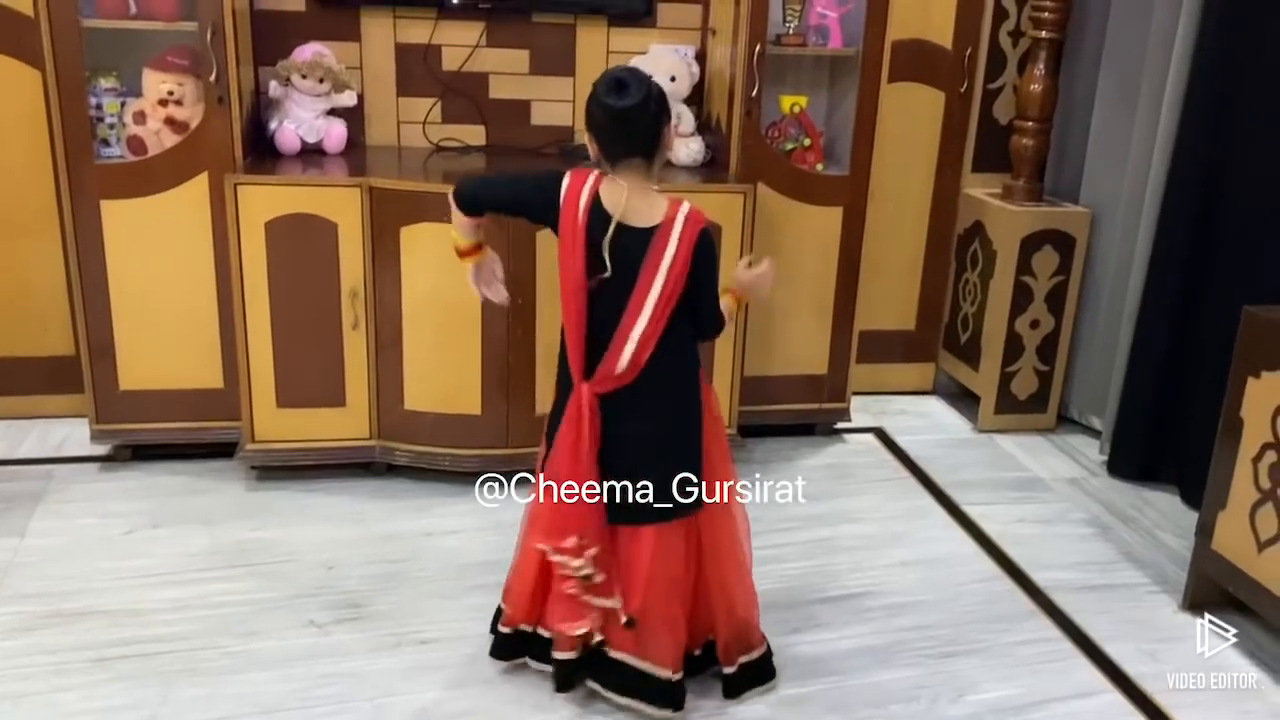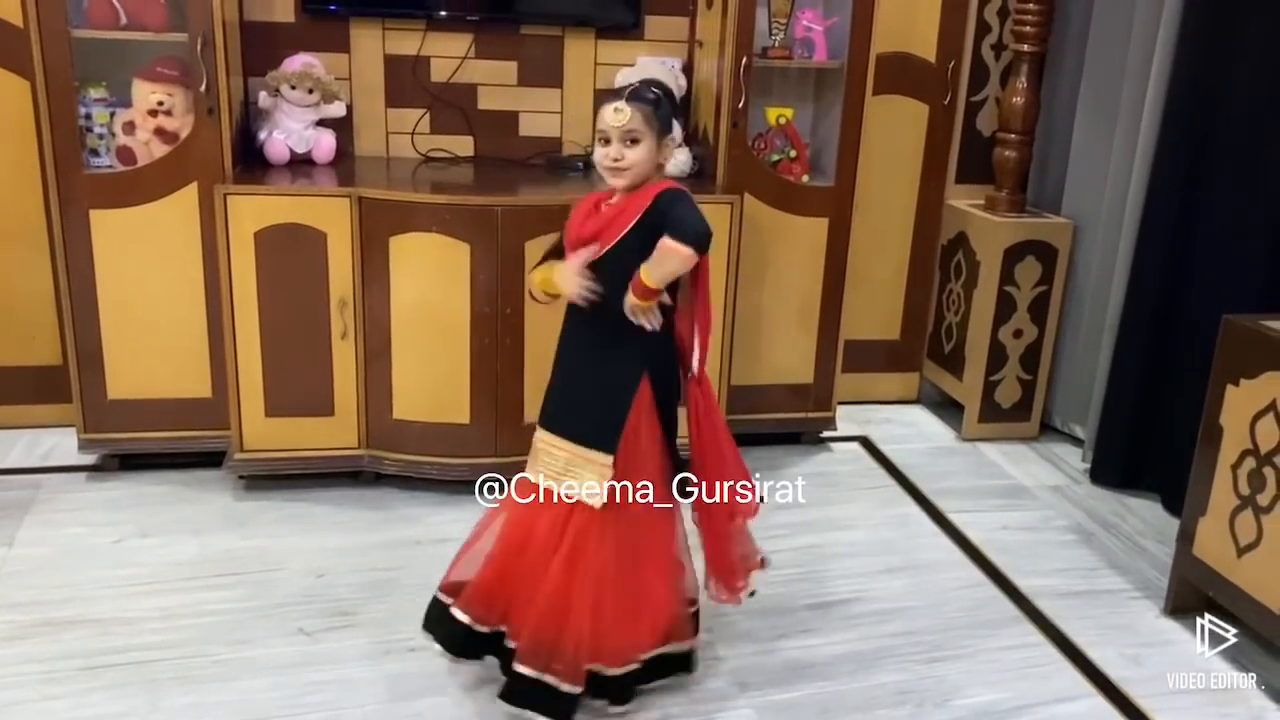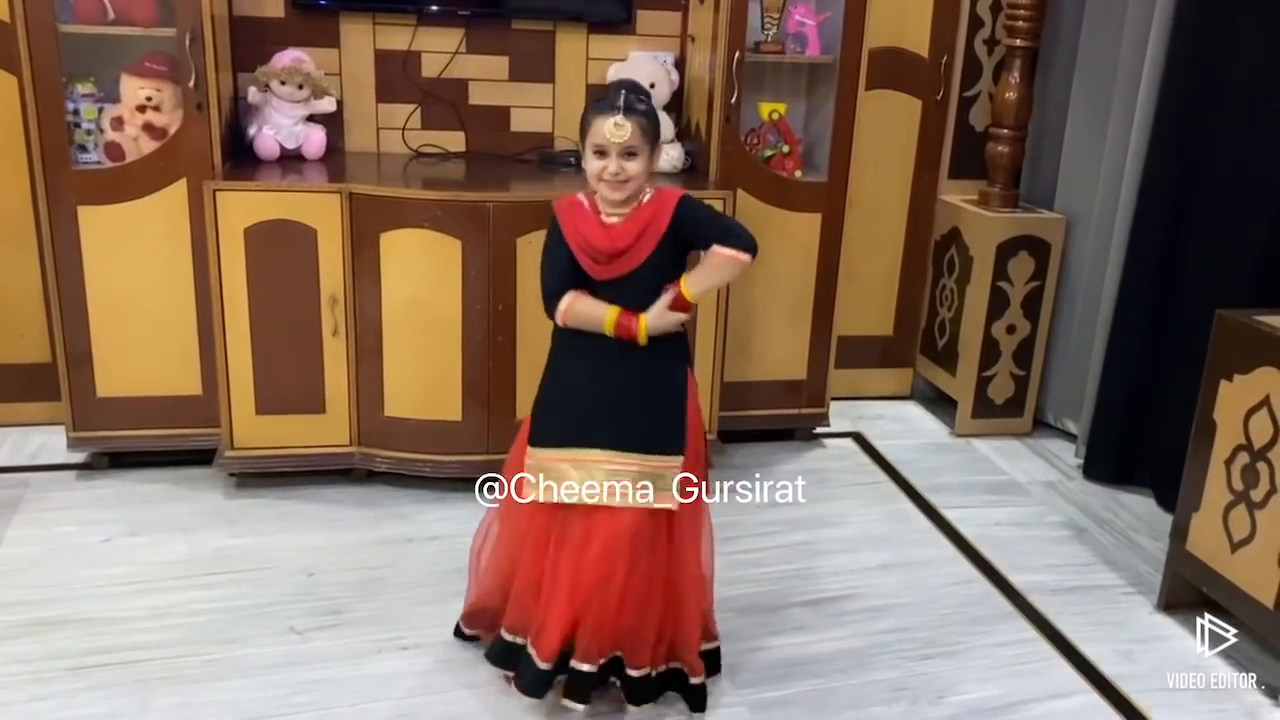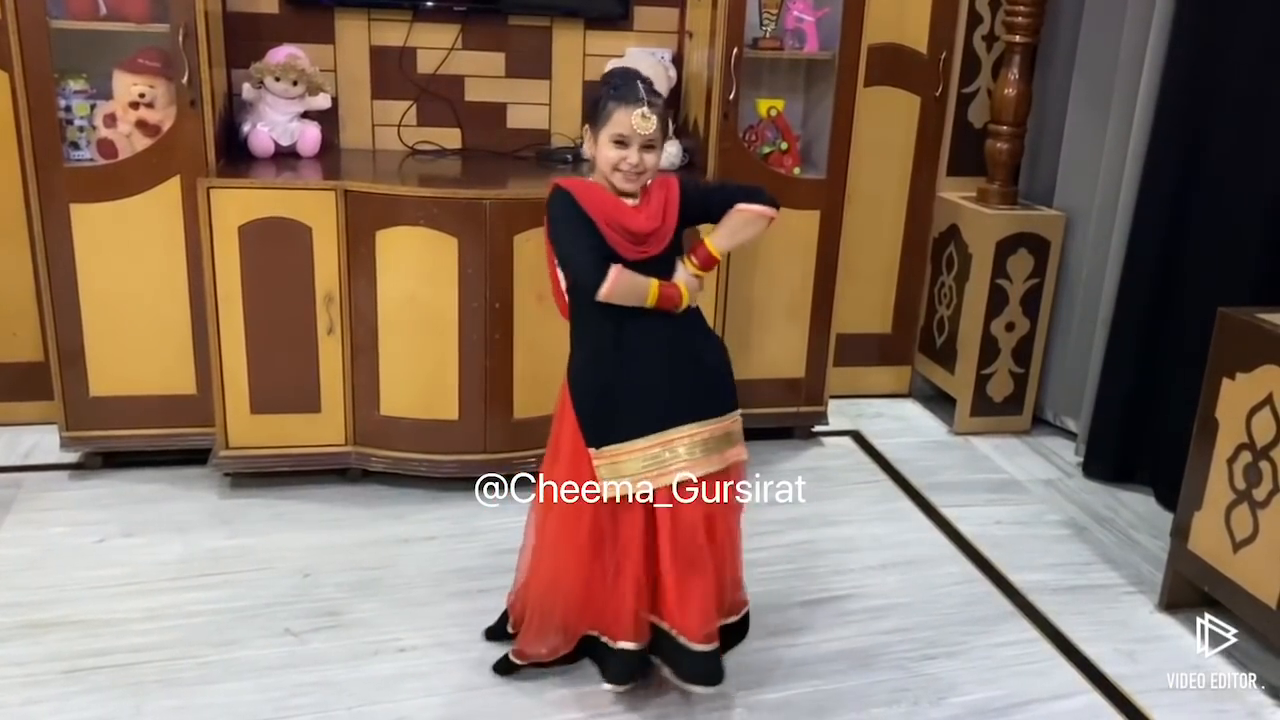
dt=1s
person 1, frame 1
left shoulder: (567, 196)
right shoulder: (690, 229)
left elbow: (468, 195)
right elbow: (707, 321)
left wrist: (476, 256)
right wrist: (744, 289)
left hip: (588, 402)
right hip: (665, 411)
left knee: (574, 516)
right knee: (666, 527)
left ankle: (558, 633)
right ankle: (663, 648)
person 1, frame 2
left shoulder: (666, 204)
right shoulder: (594, 208)
left elbow: (689, 240)
right elbow: (542, 278)
left wrist: (642, 295)
right wrist: (558, 275)
left hip: (628, 391)
right hip: (584, 383)
left knee: (606, 525)
right knee: (560, 517)
left ankle: (586, 661)
person 1, frame 3
left shoulder: (674, 211)
right shoulder: (567, 216)
left elbow: (739, 247)
right elbow: (560, 302)
left wrist: (677, 302)
right wrist: (637, 324)
left hip: (652, 399)
right hip: (576, 397)
left knee: (641, 530)
right knee: (559, 525)
left ankle: (640, 651)
right ankle: (551, 638)
person 1, frame 4
left shoulder: (672, 194)
right shoulder: (568, 200)
left elbow: (759, 204)
right elbow: (596, 280)
left wrist: (700, 262)
right wrist: (674, 292)
left hip: (687, 381)
right hip: (607, 388)
left knee: (691, 513)
right knee: (602, 516)
left ankle: (690, 635)
right ankle: (609, 632)
